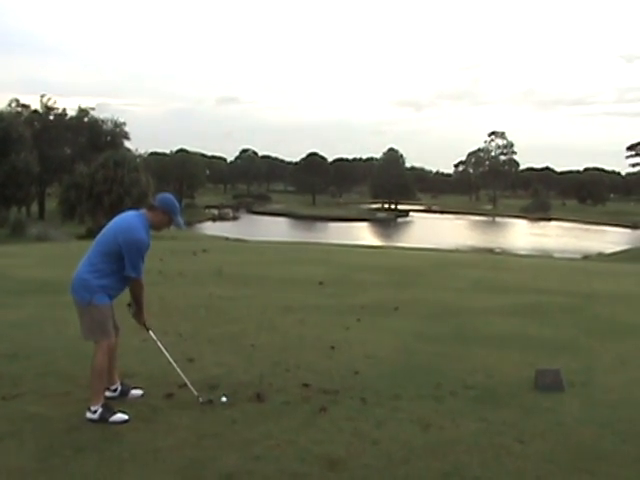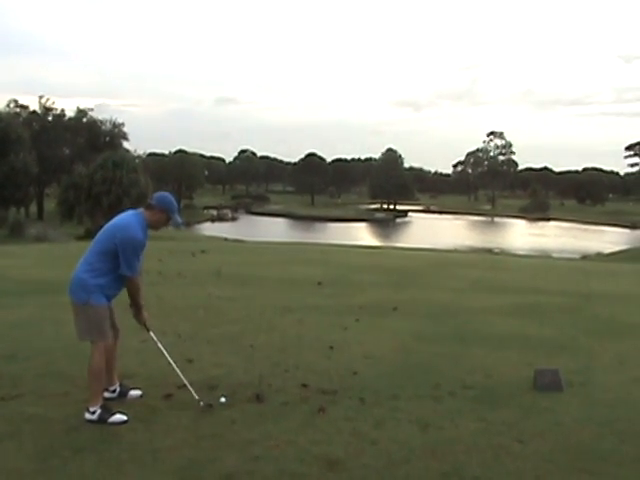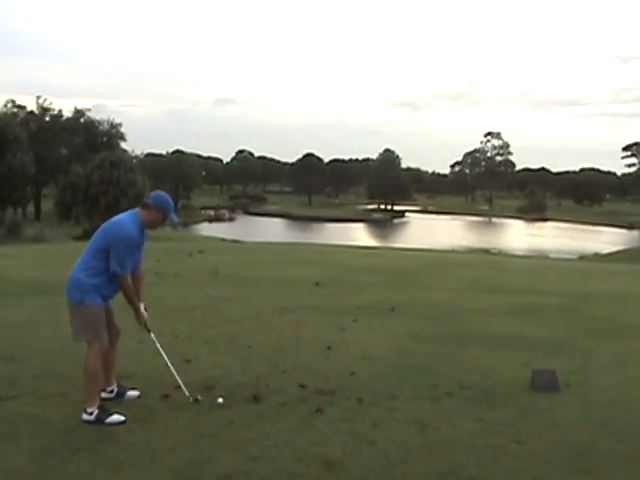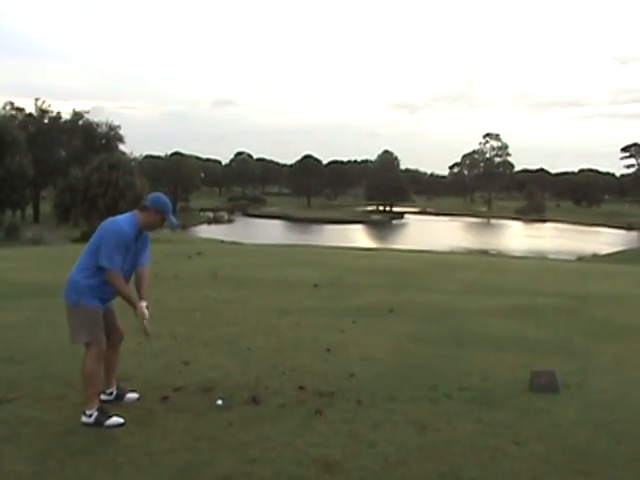
dt=0.1s
person 1, frame 1
left shoulder: (131, 217)
right shoulder: (137, 235)
right elbow: (135, 279)
left wrist: (136, 304)
right wrist: (140, 310)
left hip: (94, 285)
right hip: (92, 289)
left knee: (112, 335)
right knee: (105, 343)
left ankle: (113, 386)
right ankle: (96, 407)
person 1, frame 2
left shoulder: (133, 220)
right shoulder: (132, 233)
left elbow: (133, 270)
right elbow: (130, 277)
left wrist: (137, 304)
right wrist: (139, 309)
left hip: (98, 288)
right hip: (90, 290)
left knee: (112, 335)
right knee: (102, 344)
left ankle: (112, 387)
right ankle: (94, 408)
person 1, frame 3
left shoulder: (134, 225)
right shoulder: (126, 231)
left elbow: (137, 270)
right elbow: (122, 277)
left wrist: (140, 303)
right wrist: (137, 310)
left hip: (96, 289)
right hip: (86, 290)
left knee: (112, 335)
right knee: (98, 345)
left ankle: (110, 387)
right ankle: (92, 409)
person 1, frame 4
left shoulder: (142, 236)
right shoulder: (116, 228)
left elbow: (143, 269)
right elbow: (111, 275)
left wrist: (142, 302)
right wrist: (134, 305)
left hip: (101, 295)
right hip: (84, 293)
left knee: (115, 337)
right knee: (96, 348)
left ankle: (110, 390)
right ankle: (91, 411)
